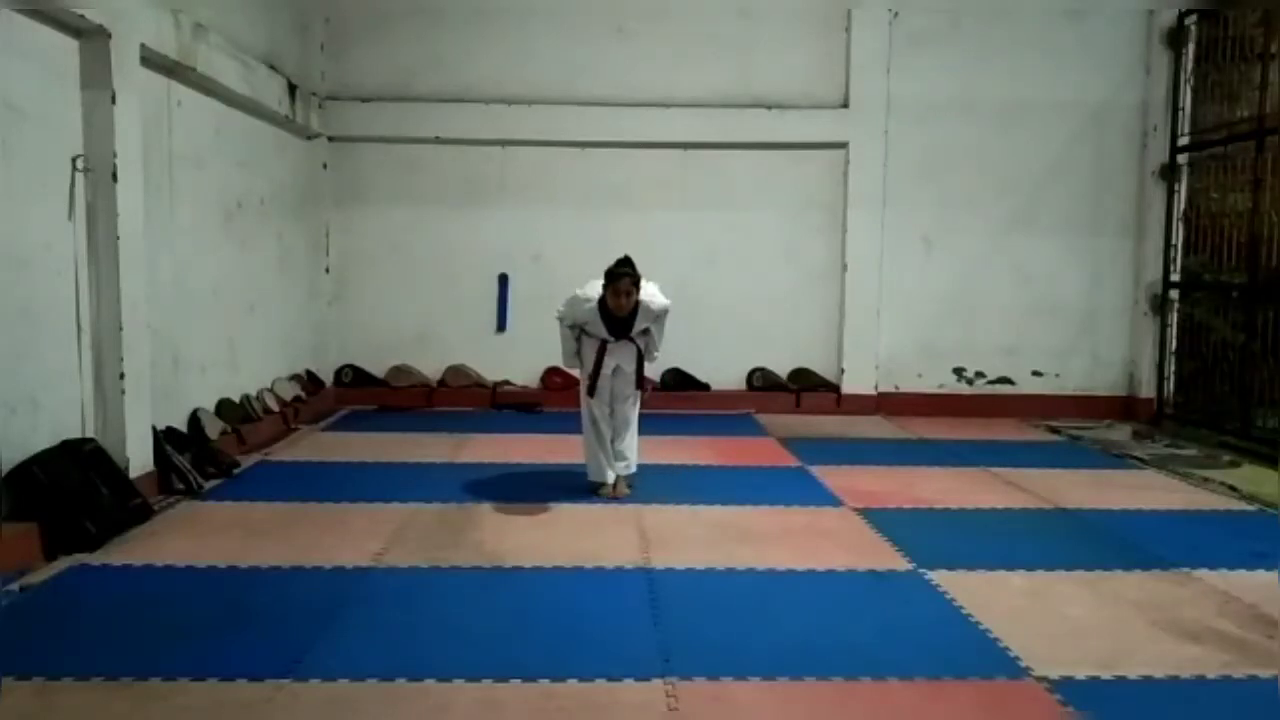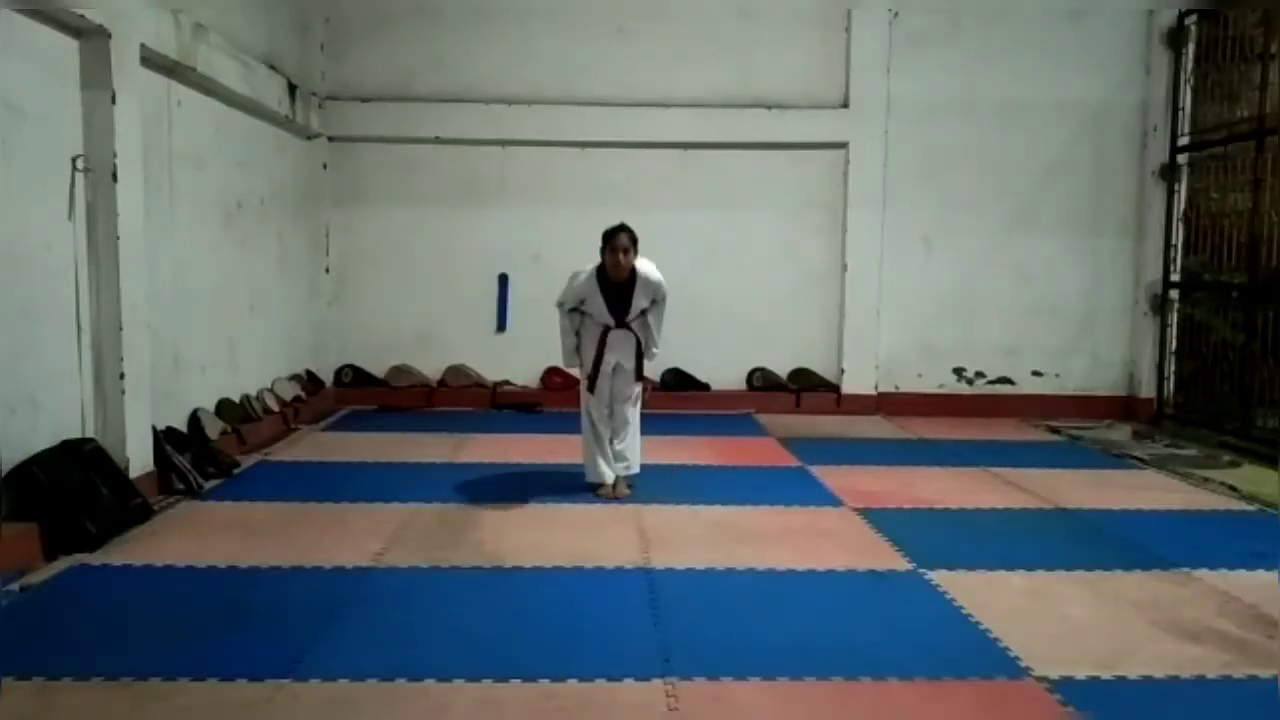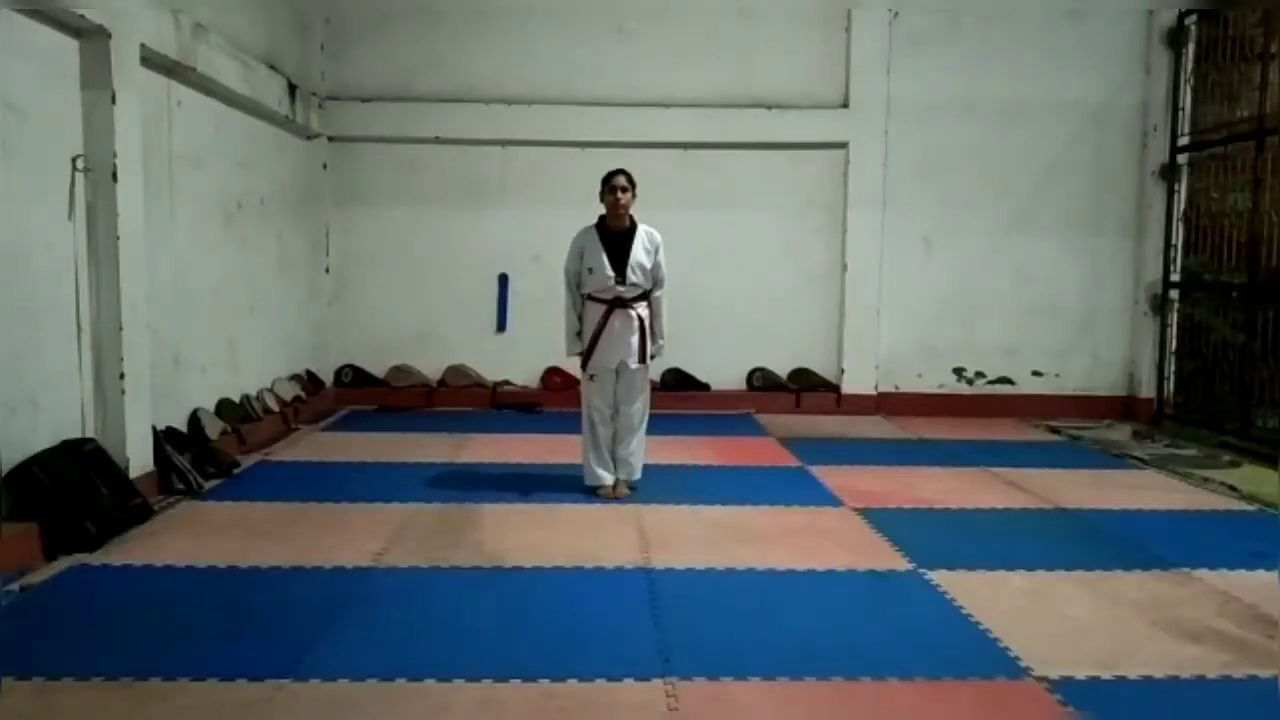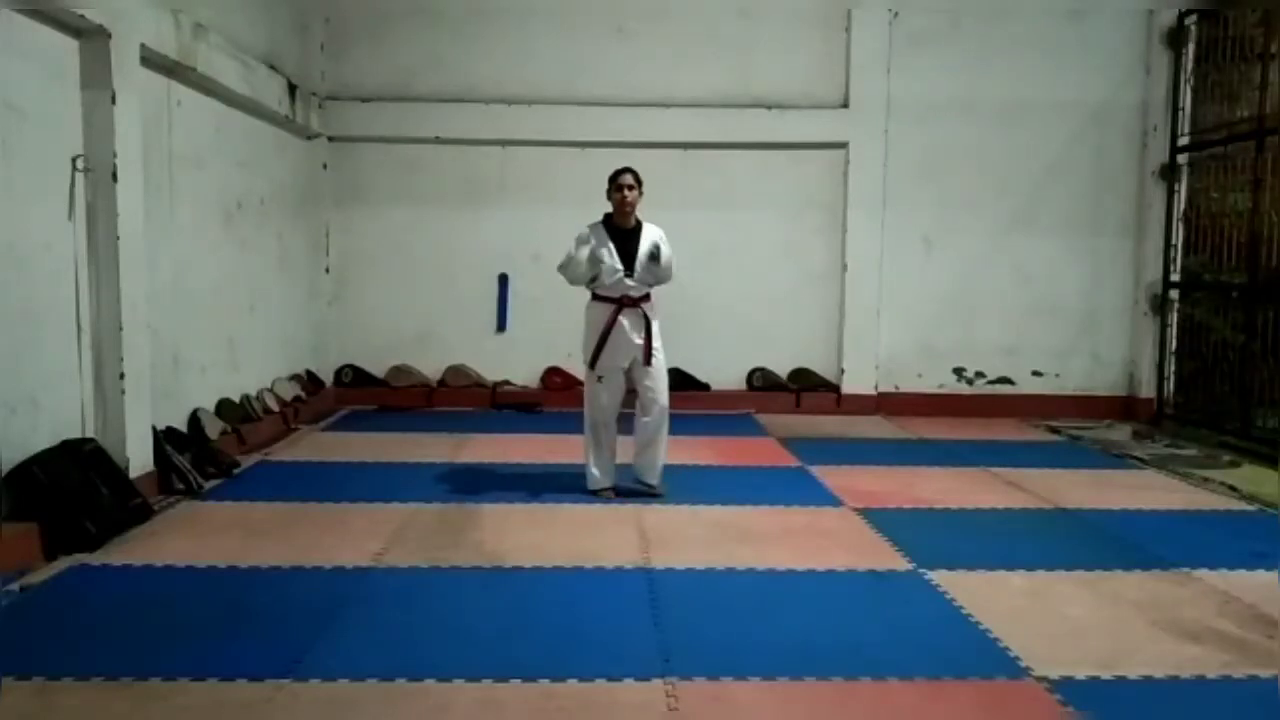
dt=0.5s
person 1, frame 1
left shoulder: (652, 303)
right shoulder: (585, 303)
right elbow: (565, 319)
left wrist: (651, 347)
right wrist: (573, 357)
left hip: (630, 347)
right hip: (595, 347)
left knee: (626, 407)
right knee: (597, 408)
left ankle: (621, 474)
right ankle: (605, 475)
person 1, frame 2
left shoulder: (650, 277)
right shoulder: (583, 280)
left elbow: (658, 303)
right elbow: (566, 309)
left wrist: (650, 343)
right wrist: (571, 351)
left hip: (630, 339)
right hip: (595, 339)
left knee: (626, 405)
right knee: (597, 407)
left ankle: (622, 473)
right ankle: (603, 475)
person 1, frame 3
left shoulder: (650, 238)
right shoulder: (585, 238)
left elbow: (658, 289)
right elbow: (572, 288)
left wrist: (658, 338)
right wrist: (574, 338)
left hip: (636, 326)
right hip: (598, 325)
left knee: (633, 407)
right knee: (598, 406)
left ankle: (624, 475)
right ankle: (602, 476)
person 1, frame 4
left shoulder: (653, 234)
right shoulder: (593, 233)
left elbow: (663, 276)
right elbow: (568, 273)
left wrist: (659, 263)
right wrist: (586, 258)
left hip: (644, 321)
right hip: (605, 322)
left knee: (655, 402)
right knee: (602, 405)
left ankle: (648, 473)
right ankle: (601, 478)
